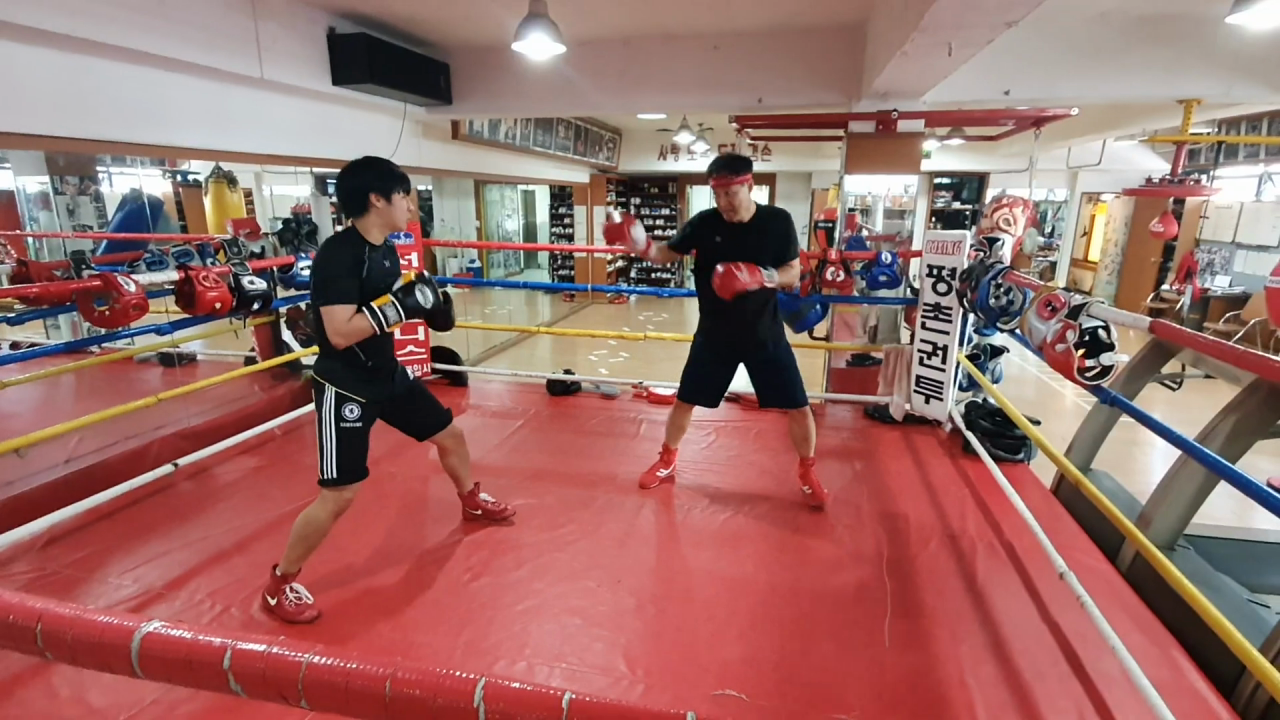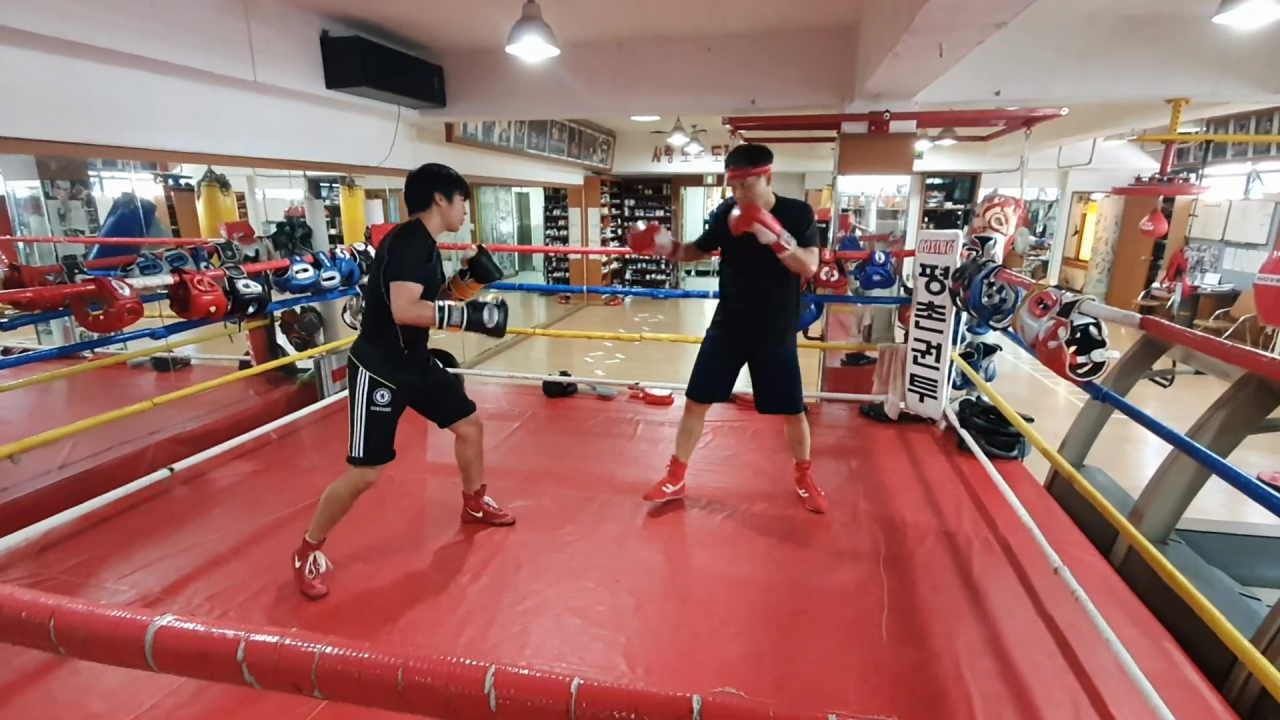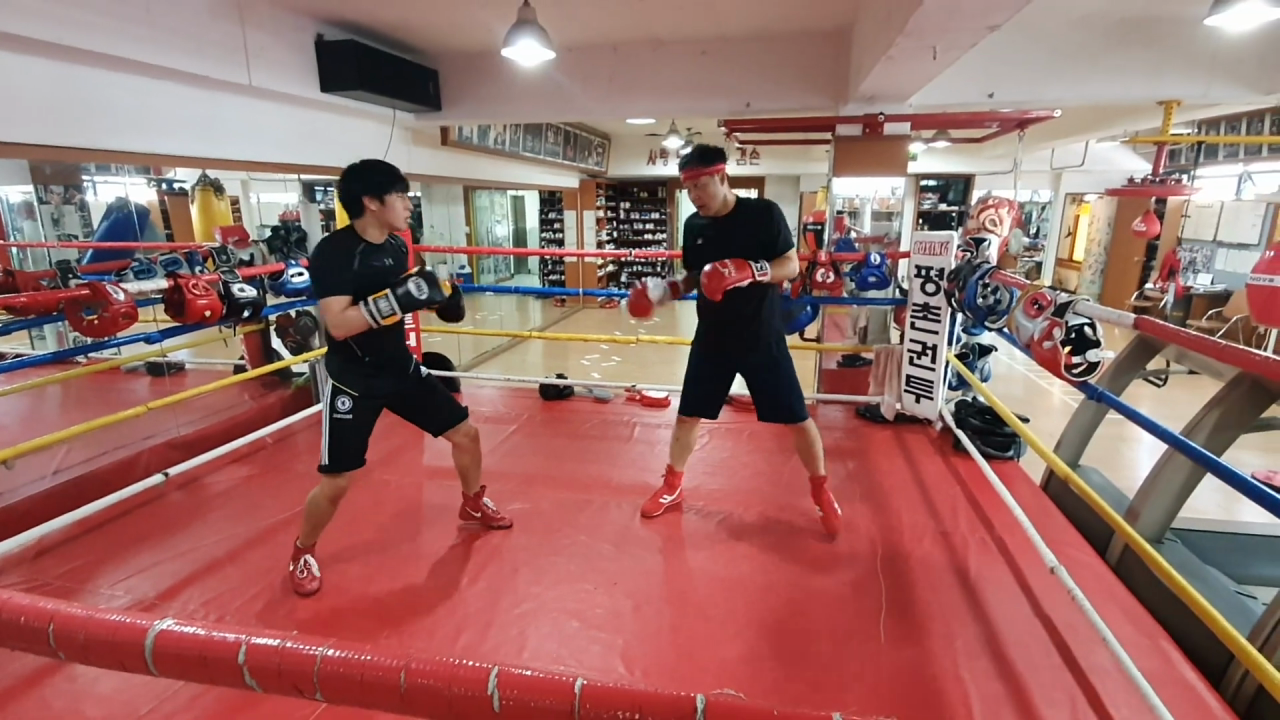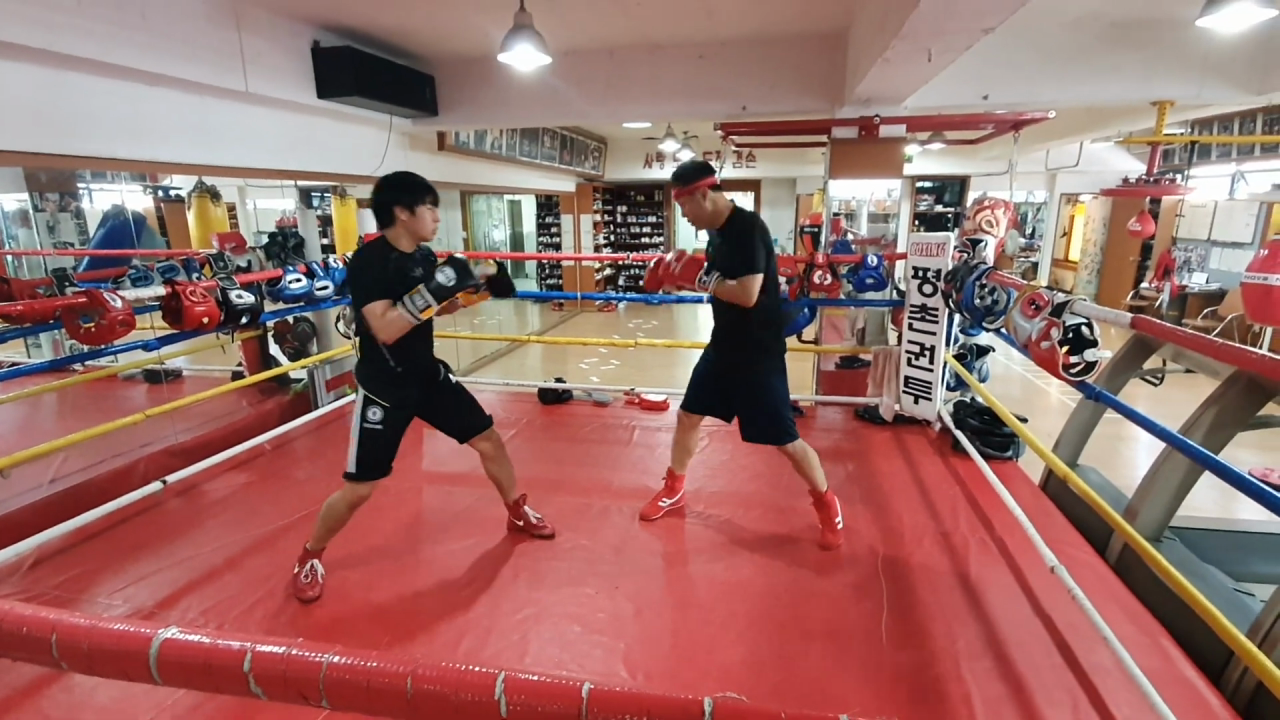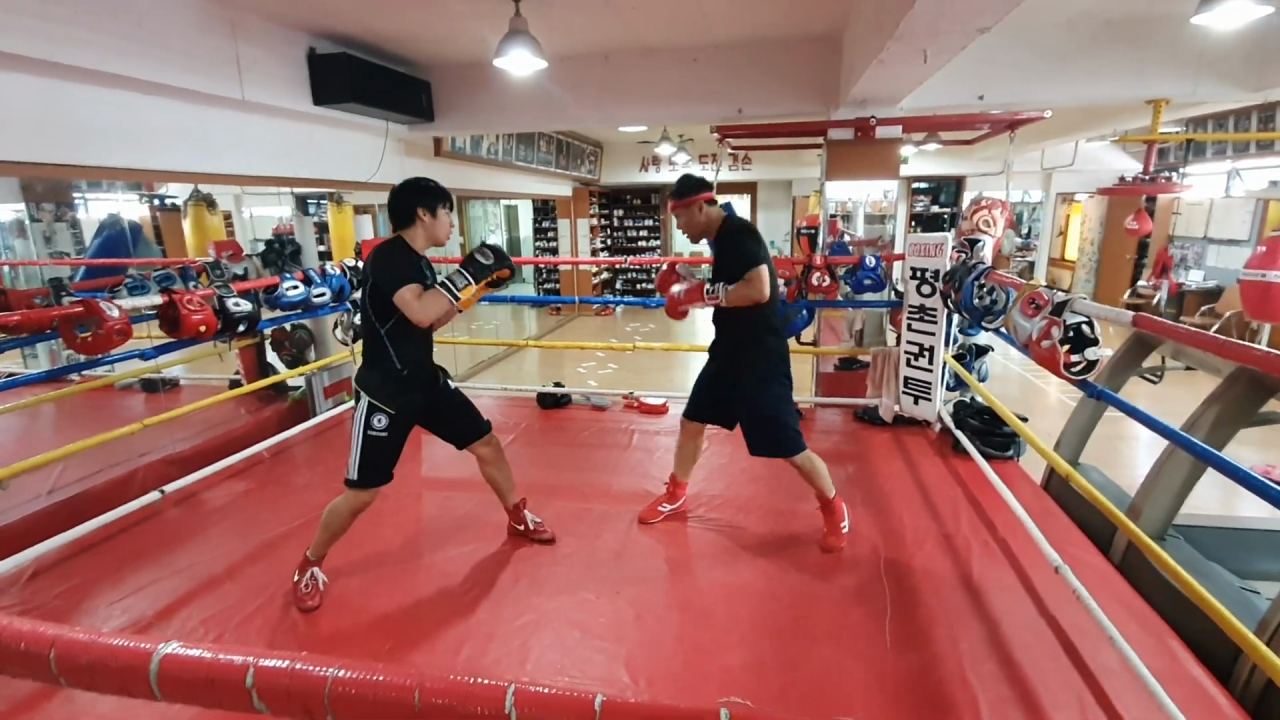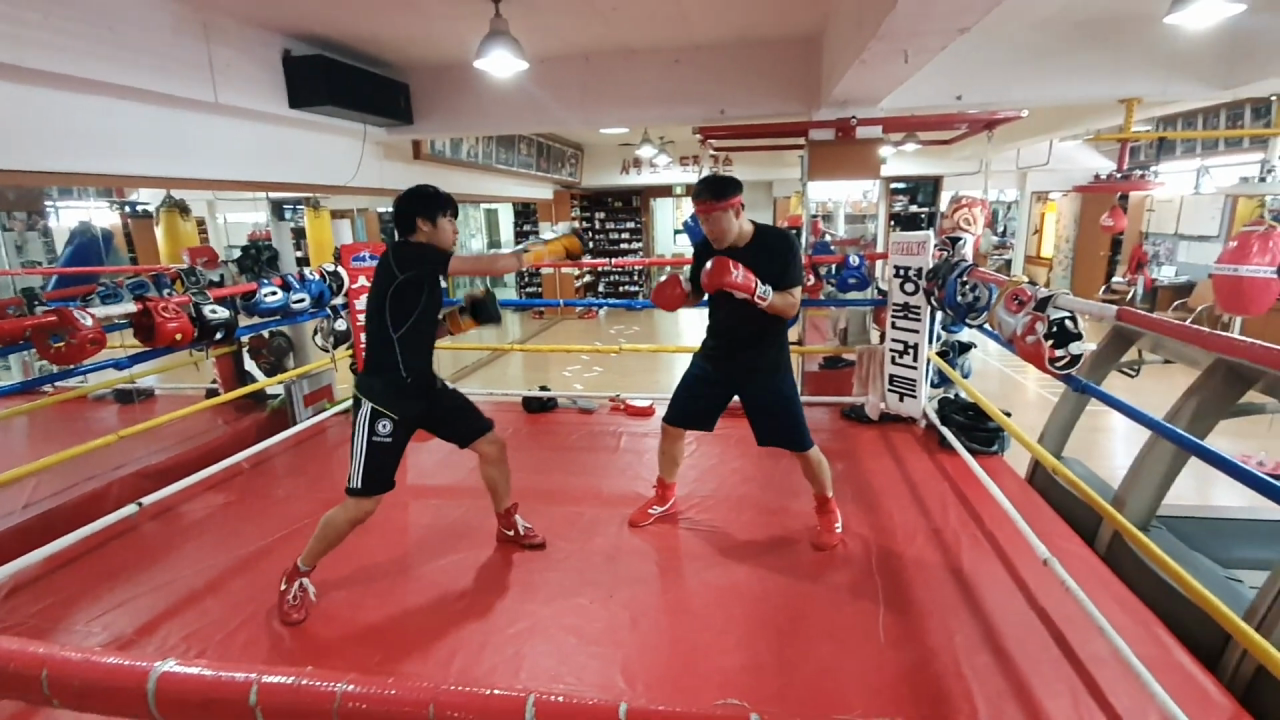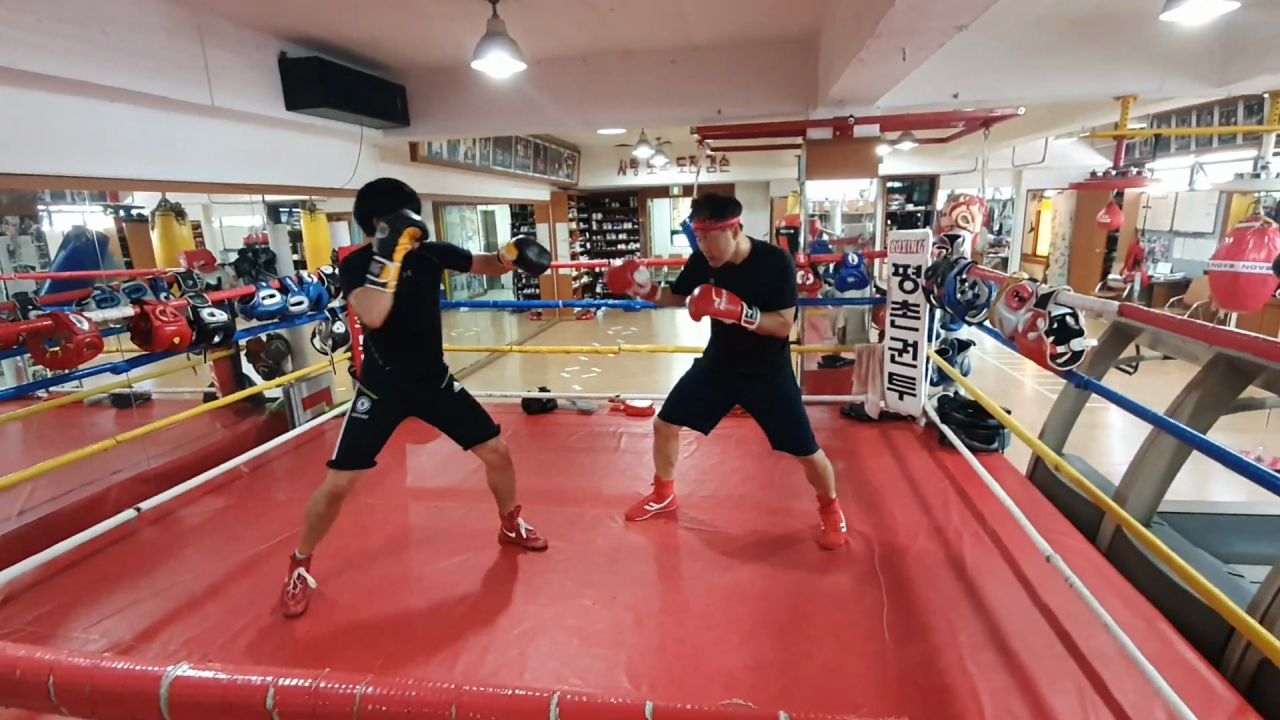
dt=0.4s
person 1, frame 1
left shoulder: (384, 249)
right shoulder: (338, 254)
right elbow: (339, 332)
left wrist: (424, 299)
right wrist: (403, 303)
left hip: (387, 375)
right hip: (345, 387)
left knee: (450, 434)
right knee: (338, 494)
left ankle: (472, 502)
right ankle: (280, 584)
person 1, frame 2
left shoulder: (425, 243)
right shoulder: (408, 240)
right elbow: (405, 310)
left wrist: (468, 277)
right wrist: (469, 313)
left hip: (416, 362)
right hip: (378, 369)
left knee: (469, 424)
right knee: (364, 473)
left ankle: (474, 503)
right ankle: (310, 550)
person 1, frame 3
left shoulder: (397, 246)
right shoulder: (332, 252)
right elbow: (339, 324)
left wrist: (434, 291)
right wrist: (399, 297)
left hip: (402, 367)
right hip: (352, 380)
left knee: (465, 433)
right knee: (336, 482)
left ankle: (474, 503)
right ankle: (302, 554)
person 1, frame 4
left shoulder: (423, 255)
right shoulder: (369, 261)
left elbow: (440, 308)
right elbow: (387, 331)
left wrist: (474, 285)
right wrist: (437, 289)
left hip: (428, 374)
right hip: (383, 387)
left knee: (490, 441)
right knee: (359, 489)
left ankle: (518, 513)
right ankle: (310, 558)
person 1, frame 5
left shoulder: (419, 262)
right shoulder: (388, 256)
right elbow: (421, 314)
left wrist: (476, 287)
right wrist: (471, 270)
left hip: (426, 381)
right hip: (384, 392)
left knee: (488, 445)
right knee: (361, 495)
left ankle: (518, 517)
right ankle: (310, 565)
person 1, frame 6
left shoulder: (425, 263)
right shoulder: (405, 257)
right elbow: (488, 266)
left wrist: (458, 320)
right wrist: (552, 247)
left hip: (422, 388)
right hip: (384, 398)
left knee: (491, 444)
right knee: (361, 505)
left ankle: (508, 525)
right ankle: (299, 574)
person 1, frame 7
left shoulder: (430, 252)
right shoulder: (353, 265)
left elbow: (486, 264)
right elbow: (371, 316)
left wrist: (516, 254)
right wrist: (388, 251)
left hip: (434, 380)
right hip: (381, 387)
left knee: (497, 451)
right knee: (337, 483)
left ankle: (511, 525)
right ankle: (300, 565)
person 2, frame 1
left shoulder: (778, 222)
right shoulder: (705, 223)
left elbow: (792, 272)
right elbow: (666, 255)
left wrist: (756, 278)
right wrist: (638, 242)
left hip: (764, 332)
right hip: (715, 333)
left knee: (797, 407)
right knee: (684, 402)
left ankle: (807, 474)
right ankle: (667, 461)
person 2, frame 2
left shoulder: (798, 213)
right shoulder: (728, 213)
left elbow: (810, 266)
right elbow: (696, 252)
left wrist: (774, 234)
right wrist: (665, 245)
left hip: (776, 332)
right hip: (727, 327)
left knee: (792, 411)
right knee: (698, 401)
left ankle: (803, 477)
right ankle: (675, 476)
person 2, frame 3
left shoulder: (764, 213)
right shoulder: (693, 224)
left elbow: (791, 267)
left wrist: (749, 271)
right wrist: (664, 288)
left hip: (762, 338)
right hip: (712, 338)
left knee: (797, 418)
right knee: (688, 416)
left ankle: (821, 489)
right ankle: (672, 487)
person 2, frame 4
left shoulder: (746, 228)
right shoulder: (720, 229)
left elbow: (746, 295)
left wrist: (695, 277)
right wrist: (687, 276)
left hip: (759, 350)
right hip: (727, 344)
left knee: (782, 438)
right knee: (688, 415)
left ankle: (827, 505)
right ankle: (674, 488)
person 2, frame 5
left shoulder: (739, 232)
right shoulder: (718, 240)
left elbow: (759, 292)
left wrist: (701, 293)
right wrist: (686, 284)
left hip: (763, 357)
right hip: (728, 352)
left knee: (791, 448)
right knee: (692, 422)
left ankle: (834, 510)
right ankle: (676, 494)
person 2, frame 6
left shoulder: (781, 244)
right shoulder: (706, 248)
left elbow: (791, 307)
right elbow: (694, 294)
left wrist: (750, 287)
right wrist: (675, 291)
left hip: (766, 363)
right hip: (714, 356)
left knee: (802, 446)
right knee: (672, 426)
left ankle: (828, 510)
right ankle: (664, 497)
person 2, frame 7
left shoulder: (777, 262)
right shoulder: (701, 262)
left elbow: (784, 325)
right elbow: (676, 297)
left wrist: (738, 312)
right wrist: (644, 286)
left hip: (768, 371)
right hip: (717, 364)
left knee: (806, 451)
right knee: (665, 424)
left ankle: (831, 510)
right ankle: (663, 494)
